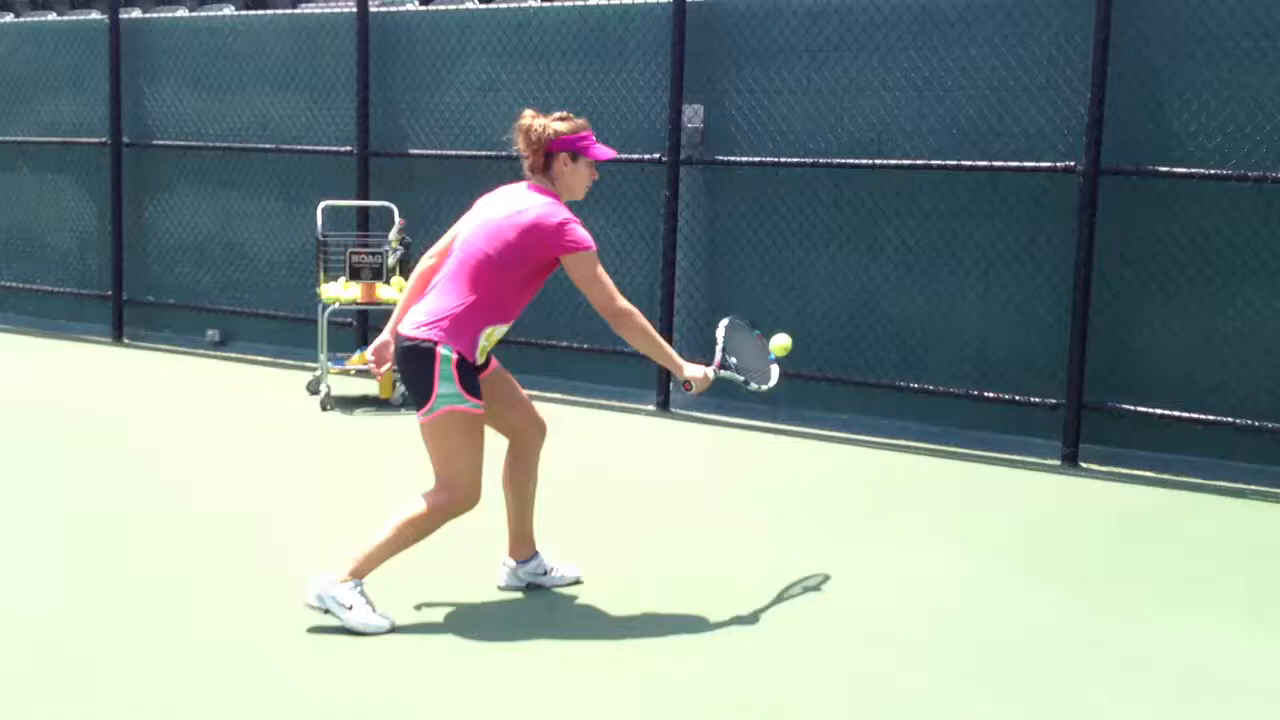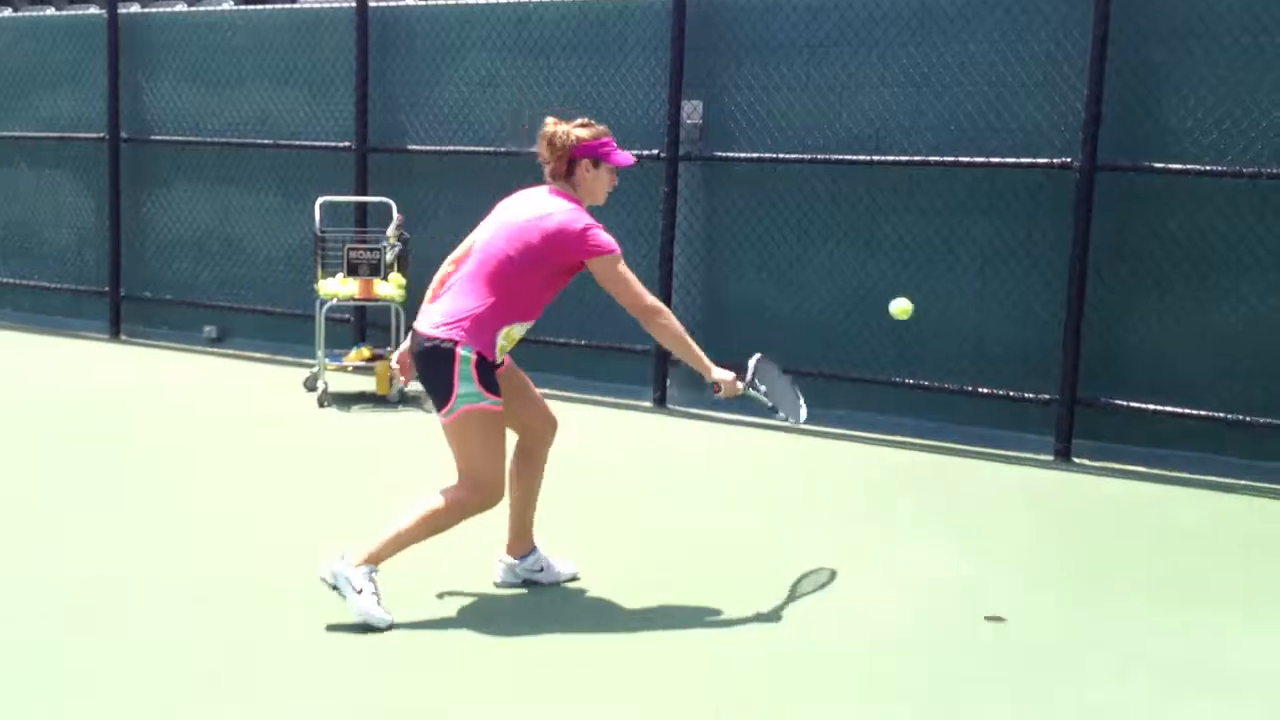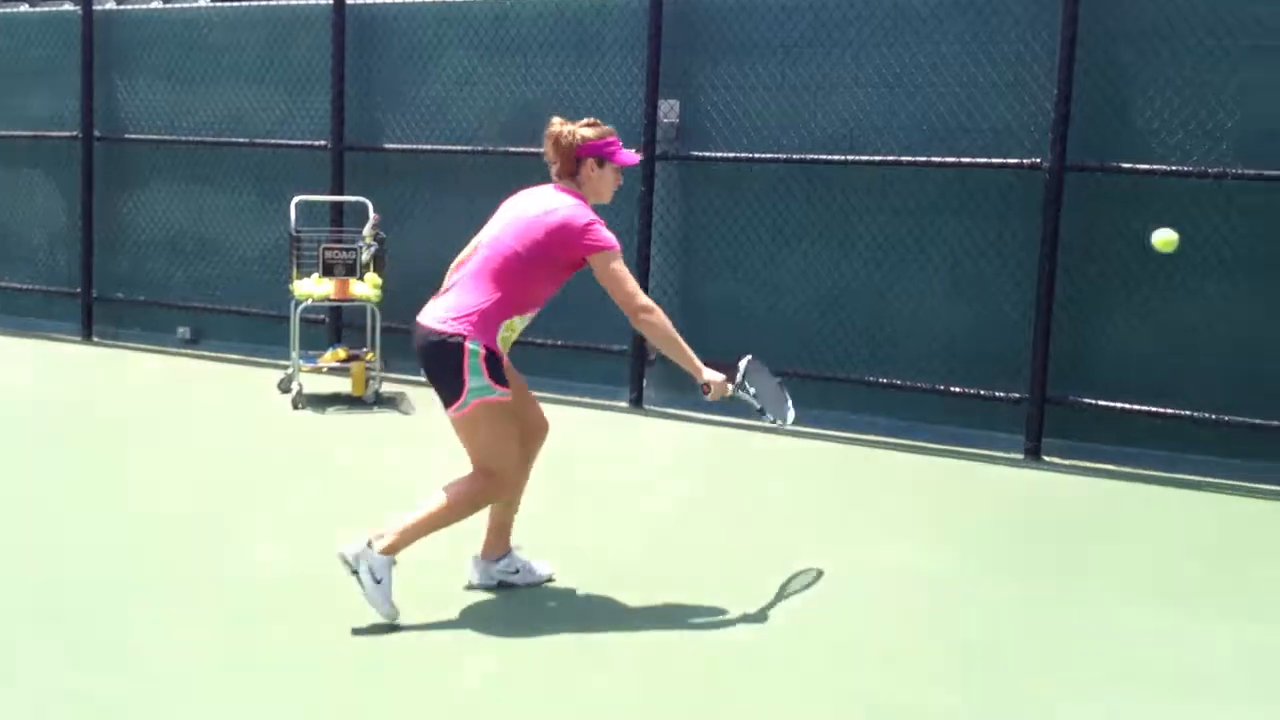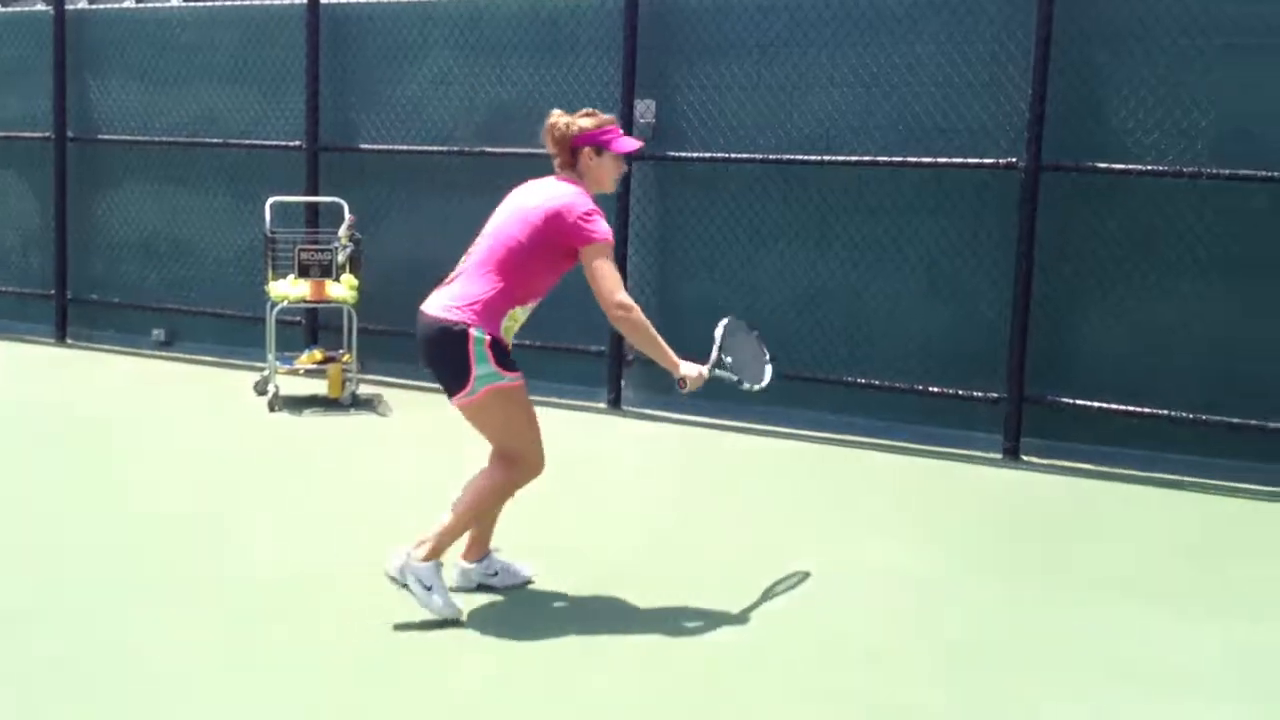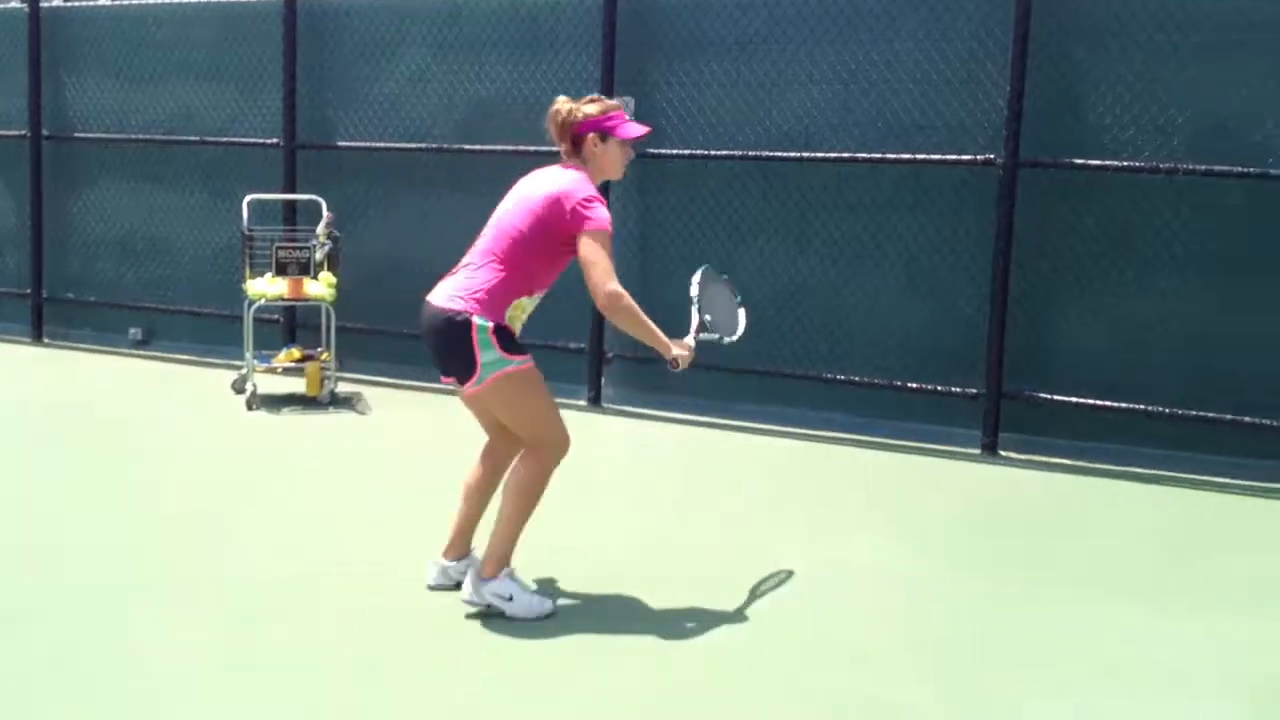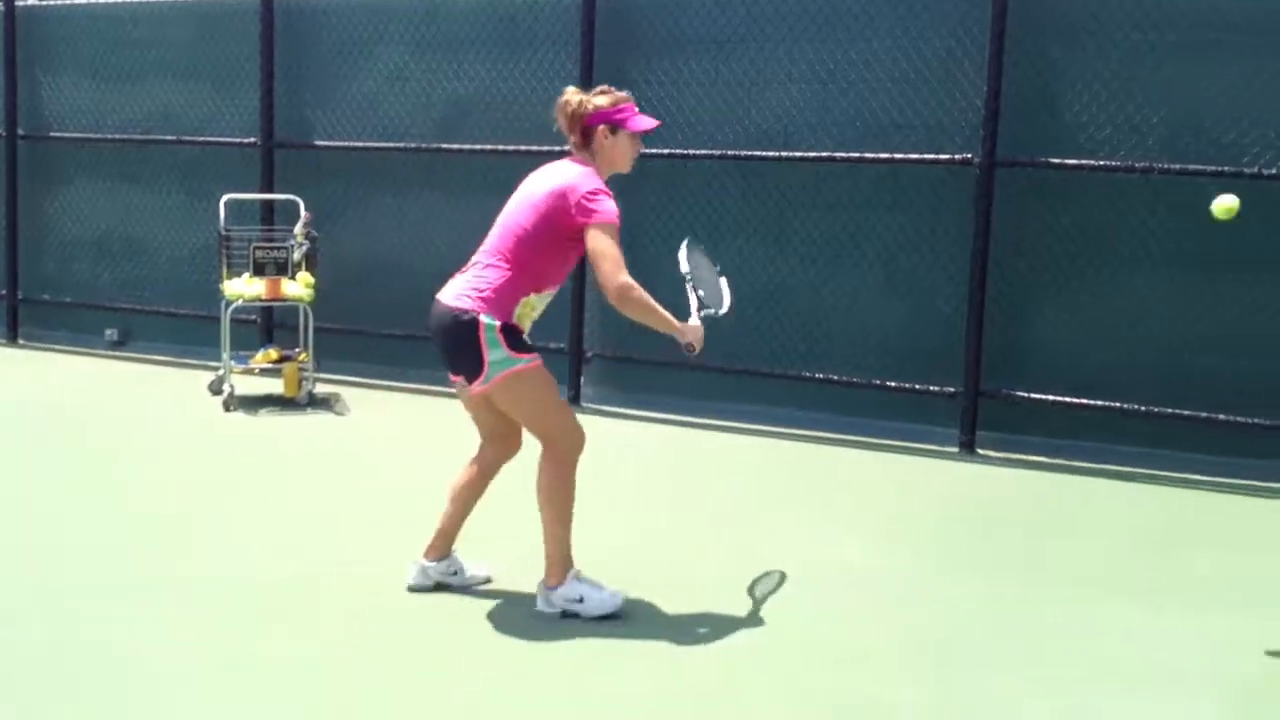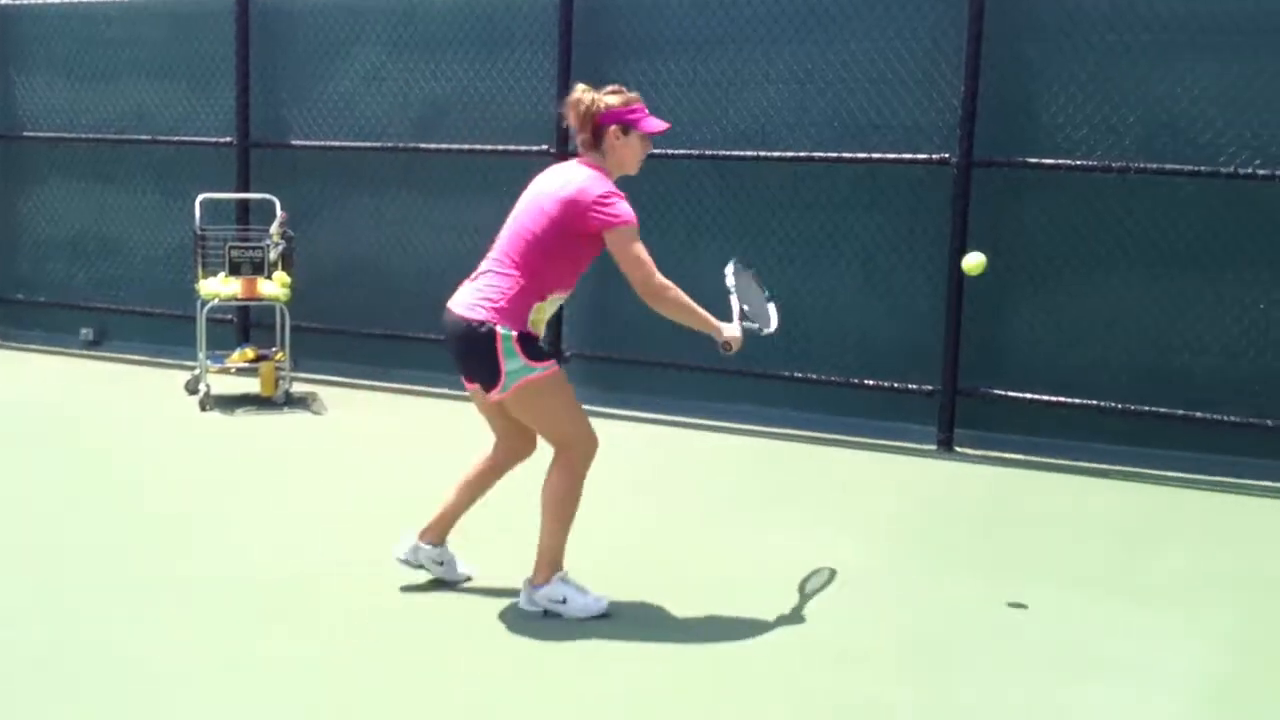
dt=0.1s
person 1, frame 1
left shoulder: (501, 198)
right shoulder: (558, 223)
left elbow: (428, 264)
right elbow: (620, 313)
left wrist: (392, 333)
right wrist: (682, 367)
left hip: (436, 344)
right hip: (440, 353)
left knee: (528, 431)
right knee: (459, 493)
left ankle: (523, 560)
right ankle: (343, 582)
person 1, frame 2
left shoulder: (521, 201)
right shoulder: (581, 229)
left elbow: (450, 268)
right elbow: (649, 311)
left wrist: (415, 340)
right wrist: (710, 370)
left hip: (442, 339)
right hip: (458, 353)
left knee: (540, 428)
right knee: (481, 489)
left ankle: (521, 557)
right ankle: (357, 567)
person 1, frame 3
left shoulder: (529, 200)
right shoulder: (584, 226)
left elbow: (459, 268)
right elbow: (641, 312)
right wrist: (701, 371)
left hip: (442, 333)
right hip: (460, 346)
left knee: (531, 430)
right knee: (498, 477)
left ankle: (494, 557)
right ankle: (378, 550)
person 1, frame 4
left shoulder: (532, 191)
right shoulder: (581, 212)
right elbow: (619, 309)
right wrist: (676, 366)
left hip: (441, 320)
right hip: (465, 336)
left knee: (517, 443)
right knee: (524, 460)
left ankle: (475, 560)
right ankle: (422, 558)
person 1, frame 5
left shoulder: (545, 179)
right shoulder: (584, 199)
right elbow: (610, 297)
right wrist: (669, 346)
left hip: (449, 314)
right hip: (470, 326)
left knee: (510, 440)
right knee: (549, 441)
left ankle: (454, 559)
right ankle: (490, 573)
person 1, frame 6
left shoulder: (555, 174)
right shoulder: (592, 193)
right elbow: (619, 289)
right wrist: (680, 329)
left hip: (458, 314)
right hip: (479, 325)
left knee: (502, 442)
right knee: (565, 440)
left ankle: (436, 560)
right ankle: (558, 581)
person 1, frame 7
left shoulder: (559, 174)
right shoulder: (602, 198)
right elbow: (654, 289)
right wrist: (719, 328)
left hip: (469, 323)
right hip: (495, 335)
left knee: (514, 444)
right knee: (577, 445)
left ankle: (429, 542)
right ankle: (545, 581)
